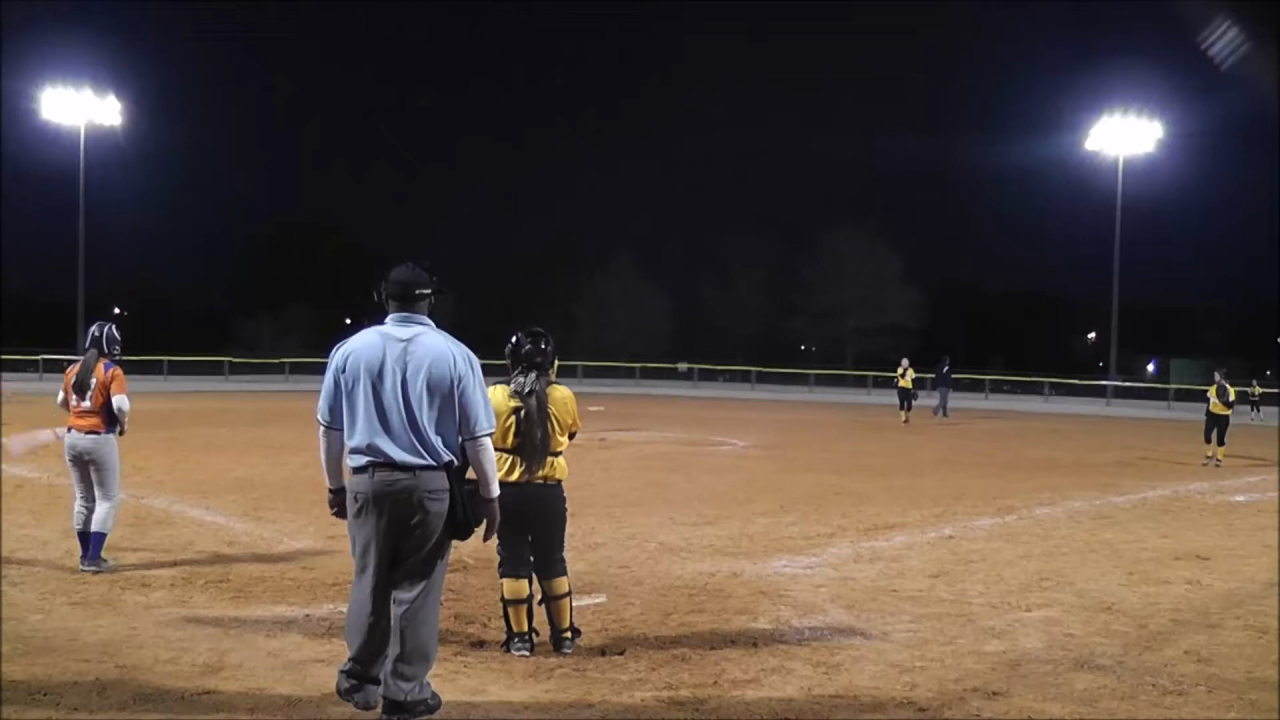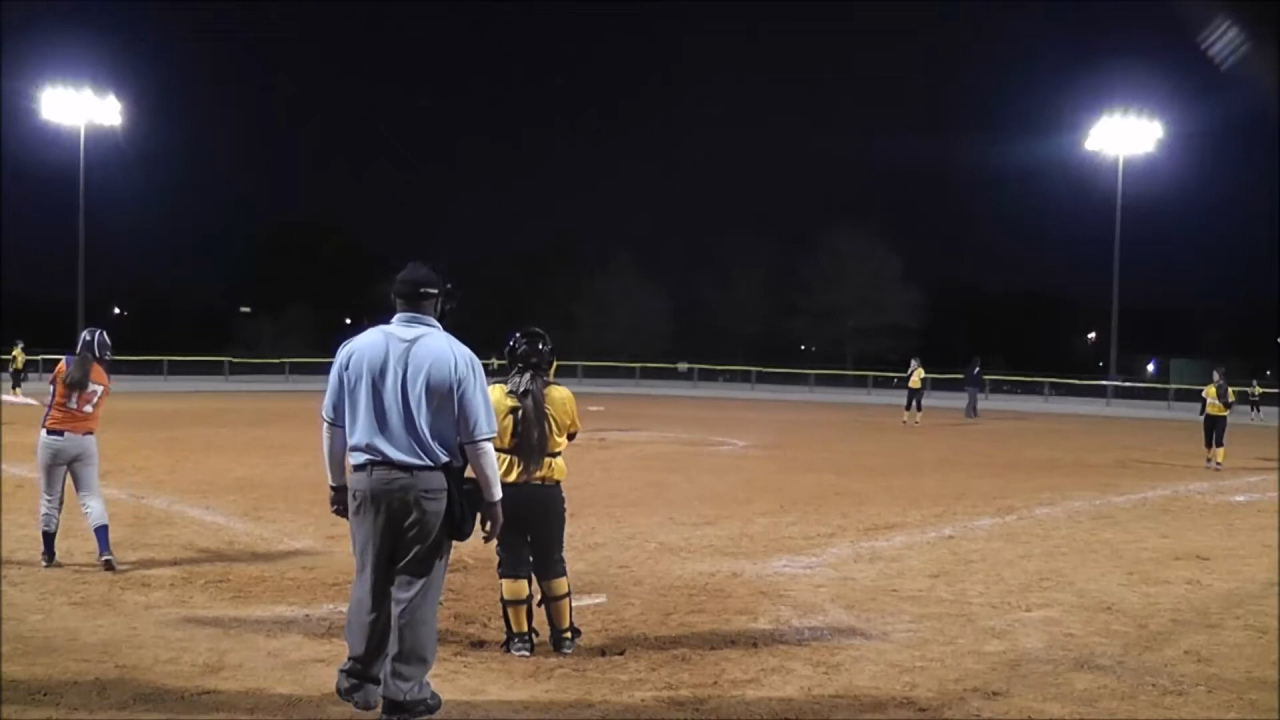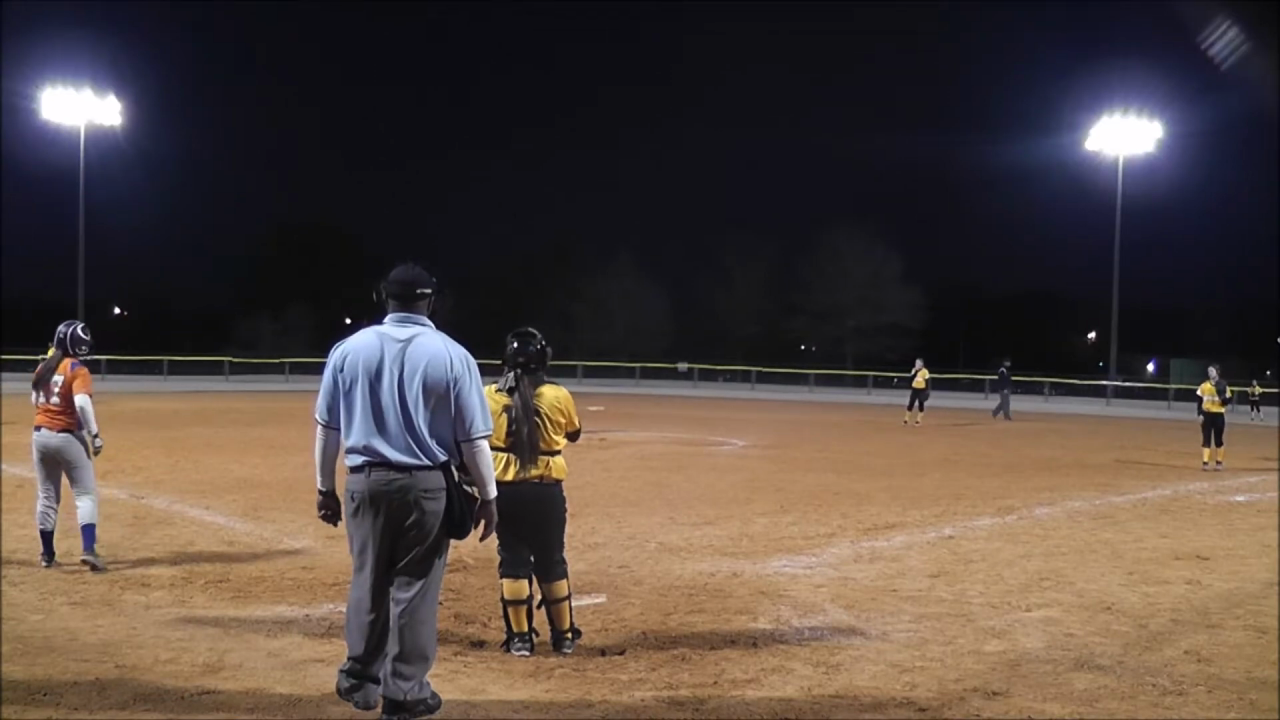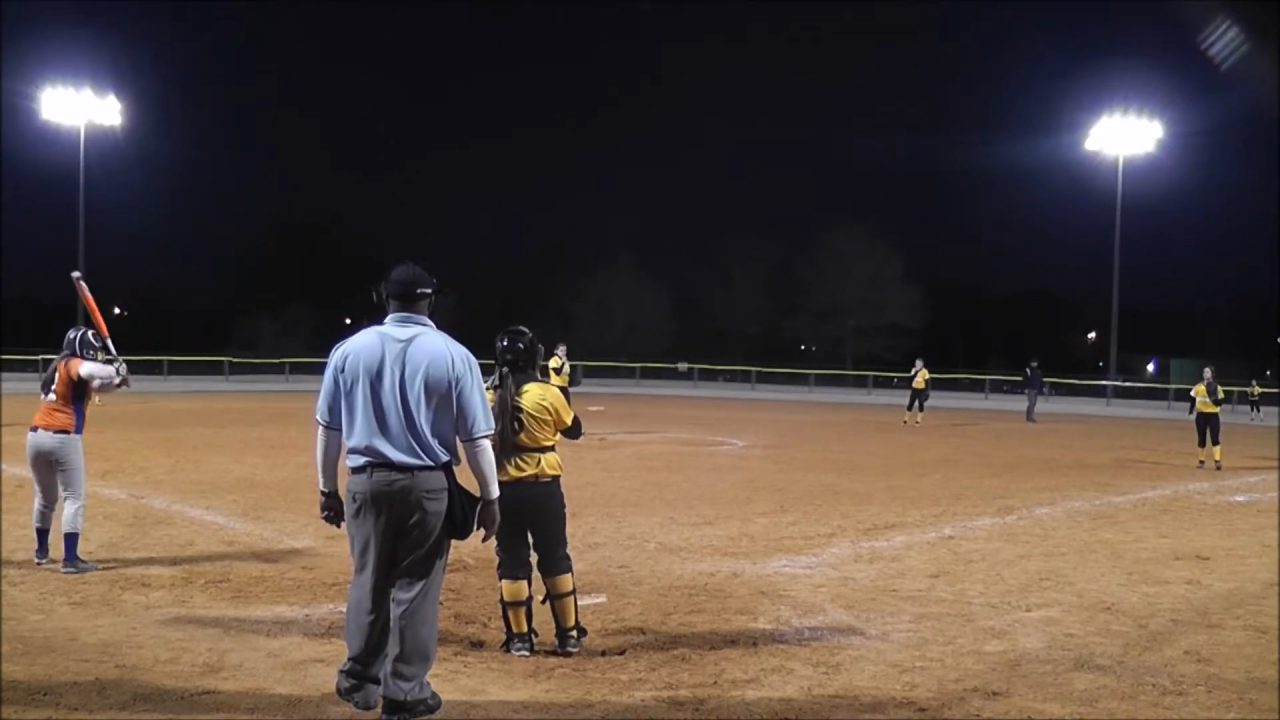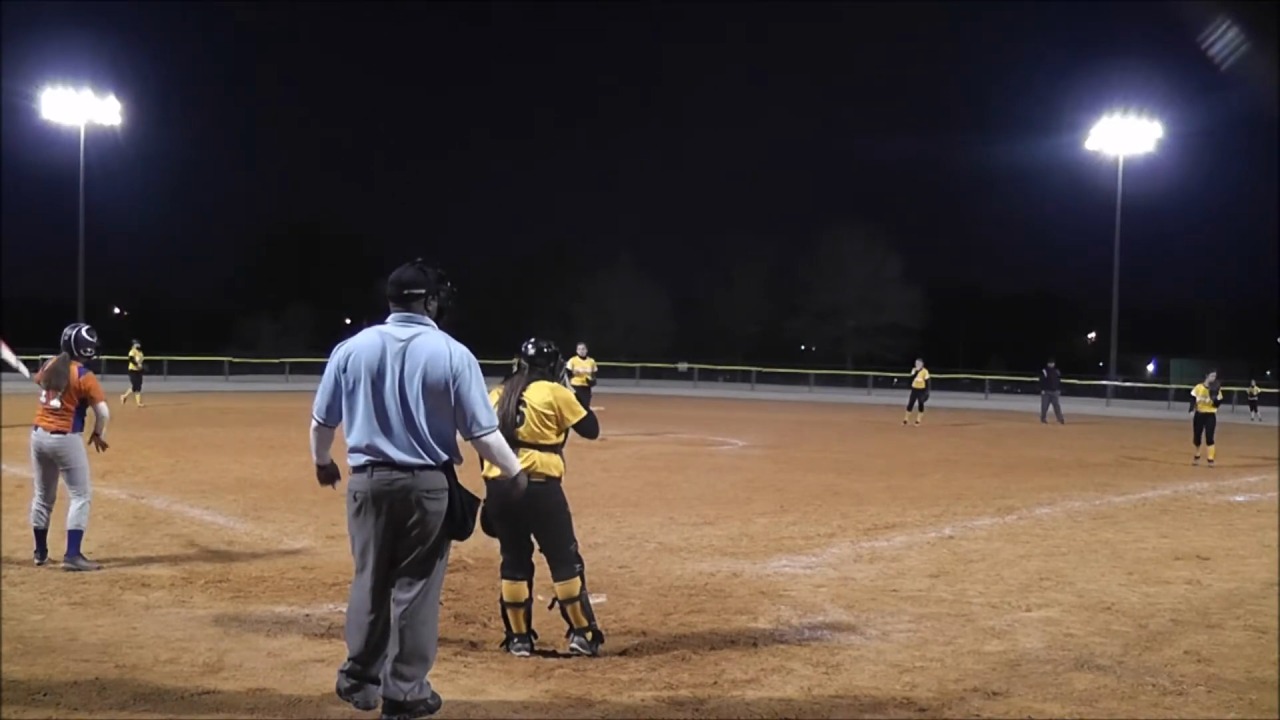
dt=1s
person 1, frame 1
left shoulder: (350, 350)
right shoulder: (454, 353)
left elbow: (330, 429)
right elbow: (477, 437)
left wrist: (336, 487)
right wrist: (489, 496)
left hip: (368, 482)
right hip: (429, 485)
left knee: (369, 583)
right knee: (417, 587)
left ankle: (360, 681)
person 1, frame 2
left shoulder: (355, 348)
right shoulder: (458, 356)
left elbow: (333, 426)
right elbow: (478, 440)
left wrist: (338, 483)
right wrist: (492, 499)
left hip: (369, 481)
right hip: (428, 485)
left knee: (370, 582)
right knee: (415, 587)
left ankle: (360, 680)
person 1, frame 3
left shoulder: (349, 349)
right shoulder: (452, 355)
left elbow: (327, 428)
right elbow: (474, 438)
left wrist: (325, 488)
right wrist: (488, 496)
left hip: (366, 482)
right hip: (426, 485)
left knee: (368, 582)
right knee: (415, 586)
left ankle: (361, 680)
person 1, frame 4
left shoulder: (350, 349)
right shoulder: (453, 354)
left elbow: (328, 429)
right elbow: (476, 438)
left wrist: (328, 489)
right wrist: (489, 497)
left hip: (367, 482)
right hip: (428, 485)
left knee: (368, 583)
right knee: (416, 587)
left ankle: (360, 681)
person 1, frame 5
left shoulder: (352, 348)
right shoulder: (452, 354)
left elbow: (322, 421)
right elbow: (482, 433)
left wrist: (323, 461)
right wrist: (512, 471)
left hip: (368, 480)
right hip: (427, 484)
left knee: (369, 582)
right knee: (416, 586)
left ankle: (360, 682)
person 2, frame 1
left shoulder: (495, 396)
right shoulder: (563, 397)
left hip: (507, 491)
right hip: (548, 491)
left knee: (513, 562)
right knee: (552, 562)
left ankle: (520, 638)
right ankle: (564, 635)
person 2, frame 2
left shoulder: (493, 396)
right shoulder: (562, 397)
right elbow: (571, 434)
left hip: (506, 491)
right hip: (547, 491)
left knee: (513, 562)
right knee: (551, 562)
left ankle: (520, 638)
right ankle: (563, 635)
person 2, frame 3
left shoulder: (490, 395)
right shoulder: (559, 396)
right elbow: (574, 434)
left hip: (505, 489)
right hip: (546, 490)
left knee: (513, 561)
right knee: (552, 562)
left ankle: (520, 637)
right ankle: (563, 635)
person 2, frame 4
left shoulder: (486, 396)
right shoulder: (547, 393)
right elbow: (574, 430)
left hip: (502, 489)
right hip: (542, 488)
left knee: (512, 561)
right knee: (555, 559)
left ankle: (519, 638)
right ankle: (568, 634)
person 2, frame 5
left shoulder: (496, 396)
right shoulder: (554, 392)
right elbow: (590, 429)
left wrist: (493, 493)
right wrist: (572, 395)
right hip: (540, 487)
left knee: (514, 562)
right knee: (564, 558)
left ankle: (519, 638)
right ankle: (582, 634)
person 3, frame 1
left shoulder: (73, 369)
right shoulder: (112, 371)
left elbow: (62, 402)
right elbow: (121, 405)
right wrist: (122, 424)
left hip: (73, 439)
right hip: (100, 440)
left knee: (83, 499)
right knee: (107, 500)
left ankle: (86, 556)
right ankle: (94, 558)
person 3, frame 2
left shoulder: (66, 365)
right shoulder: (104, 378)
left elbow: (55, 385)
left hip: (52, 439)
right hip: (83, 442)
left knee: (50, 499)
right knee: (91, 498)
left ankle: (48, 554)
right ankle: (104, 550)
person 3, frame 3
left shoulder: (45, 365)
right shoulder: (78, 370)
left elbow: (35, 399)
right elbow: (82, 403)
right wrist: (95, 433)
left hip: (41, 436)
right hip: (69, 438)
left knee: (47, 497)
right knee: (85, 496)
left ankle: (47, 555)
right ankle: (88, 549)
person 3, frame 4
left shoulder: (62, 365)
right shoulder: (74, 364)
left elbow: (98, 385)
right elbow: (90, 371)
left wrist: (117, 379)
right wrist: (115, 370)
left hip: (37, 437)
right hip: (64, 440)
left knee: (45, 496)
right knee: (74, 499)
left ankle: (42, 552)
right ankle: (70, 559)
person 3, frame 5
left shoulder: (50, 365)
right shoulder: (84, 376)
right elbow: (102, 411)
right wrist: (98, 434)
left hip: (39, 436)
right hip: (66, 440)
left knee: (42, 496)
right knee: (80, 497)
left ankle: (40, 552)
right ankle: (72, 554)
